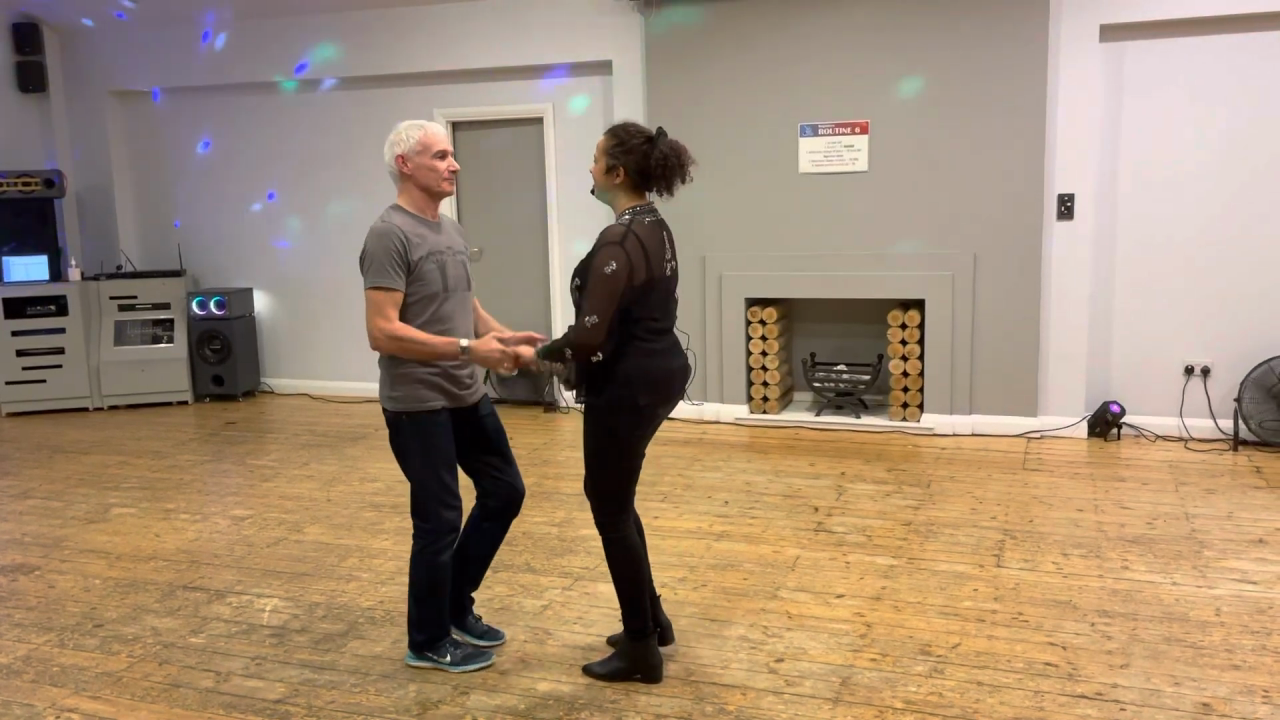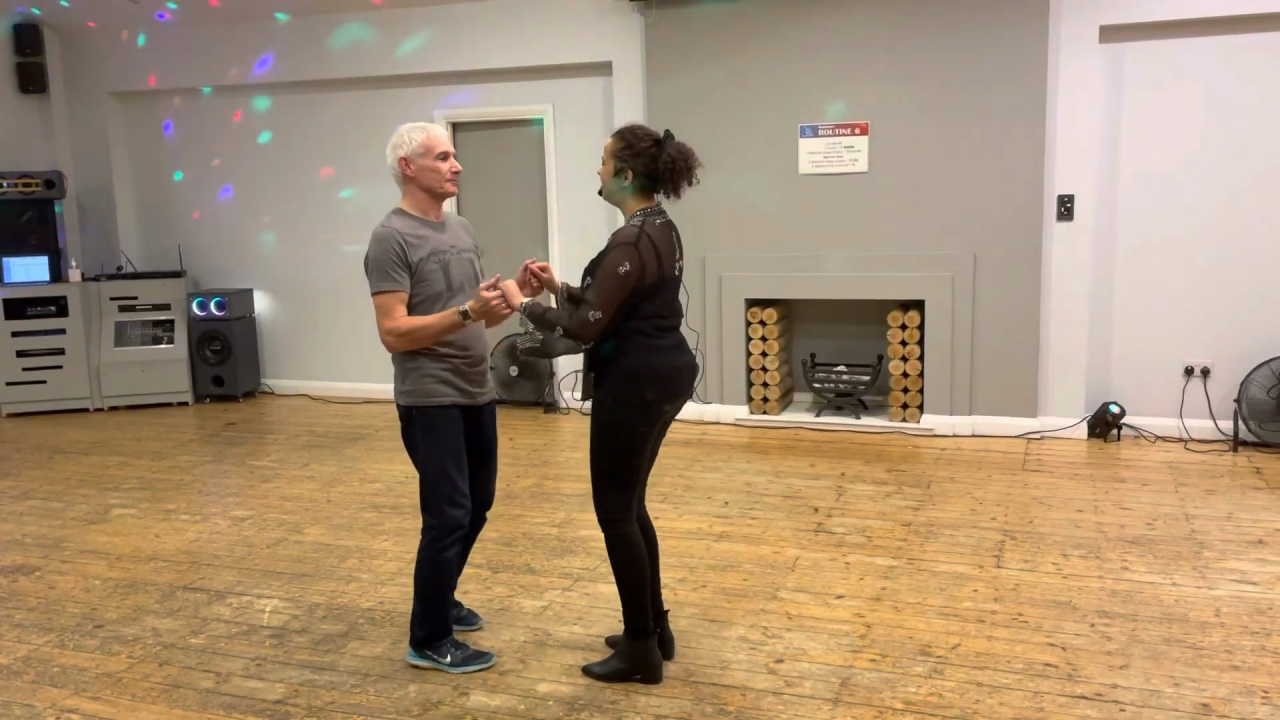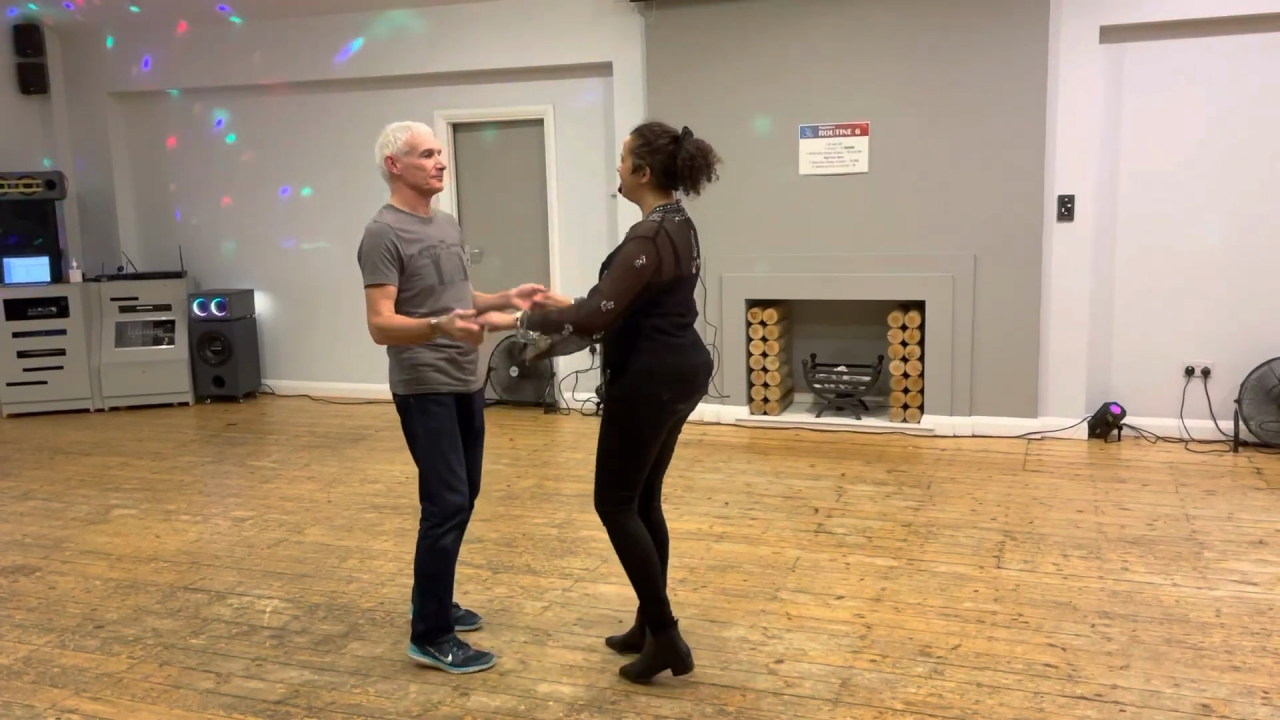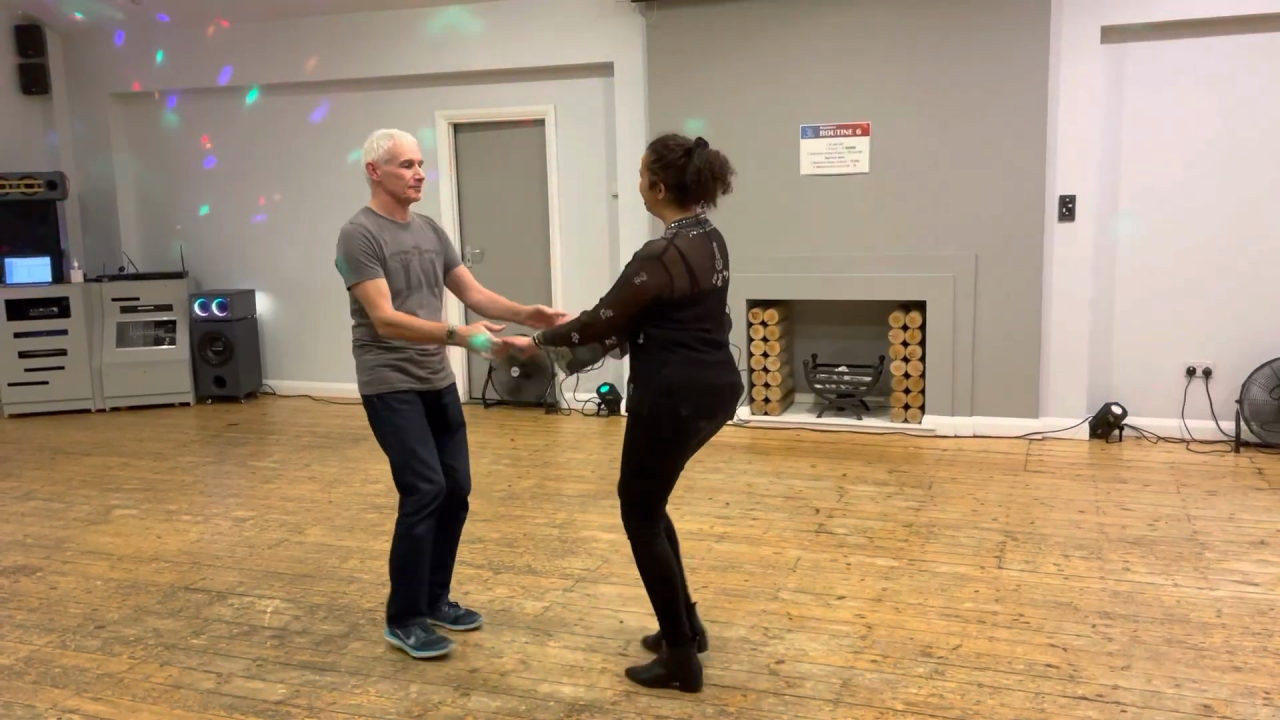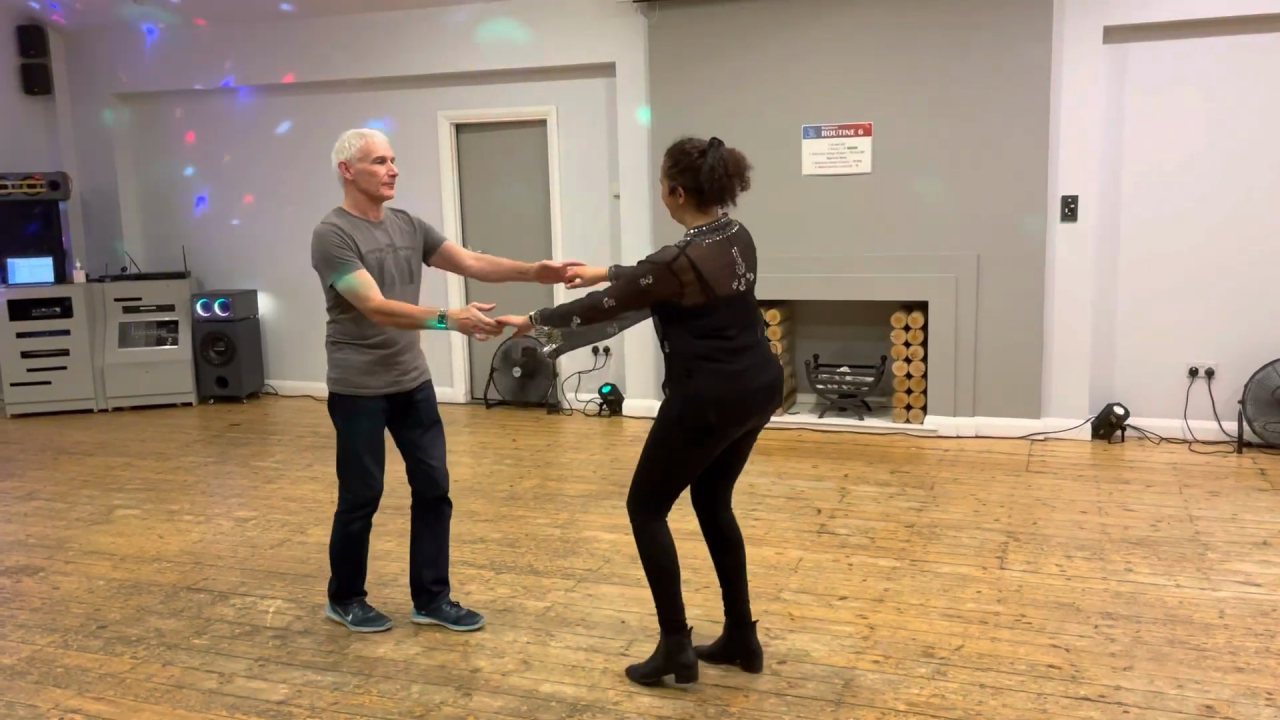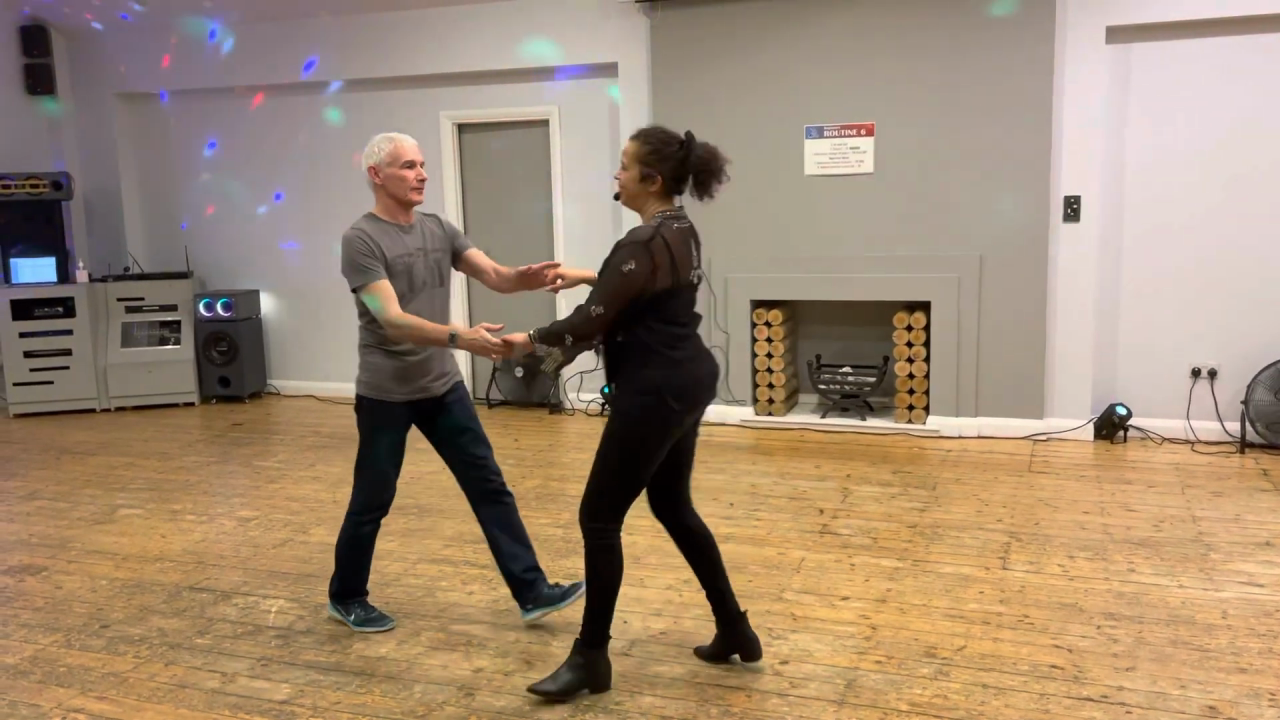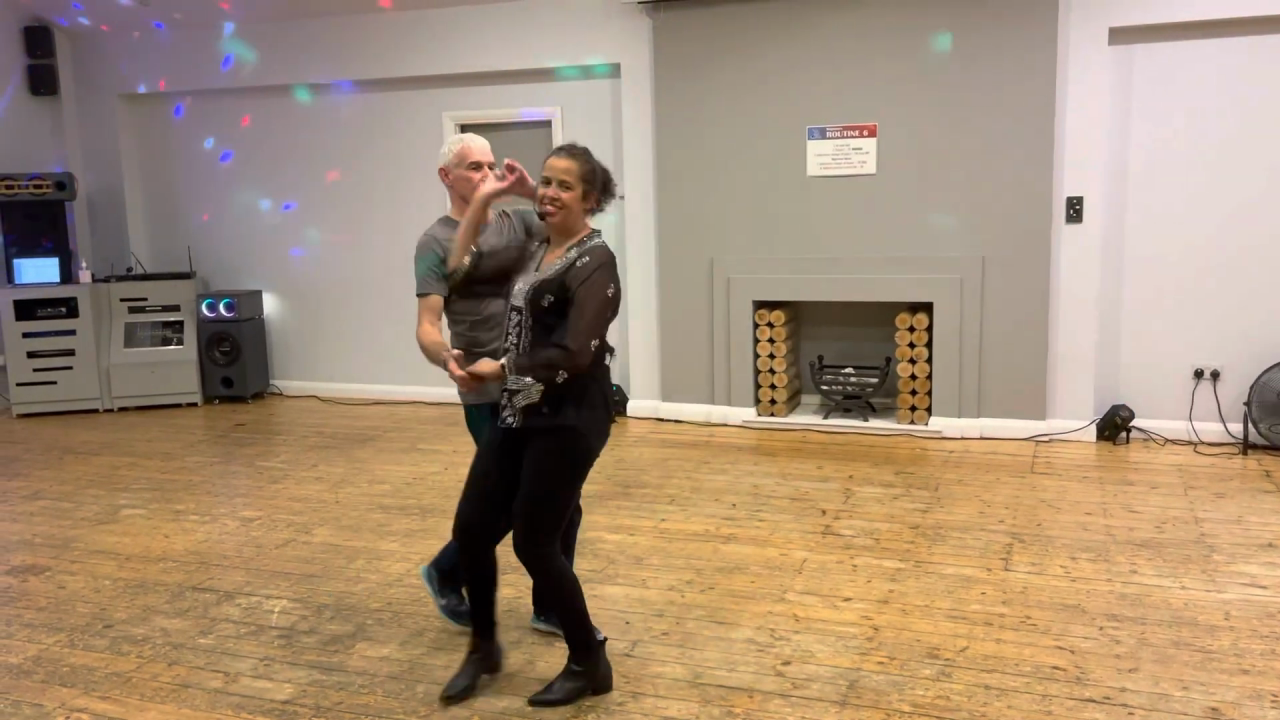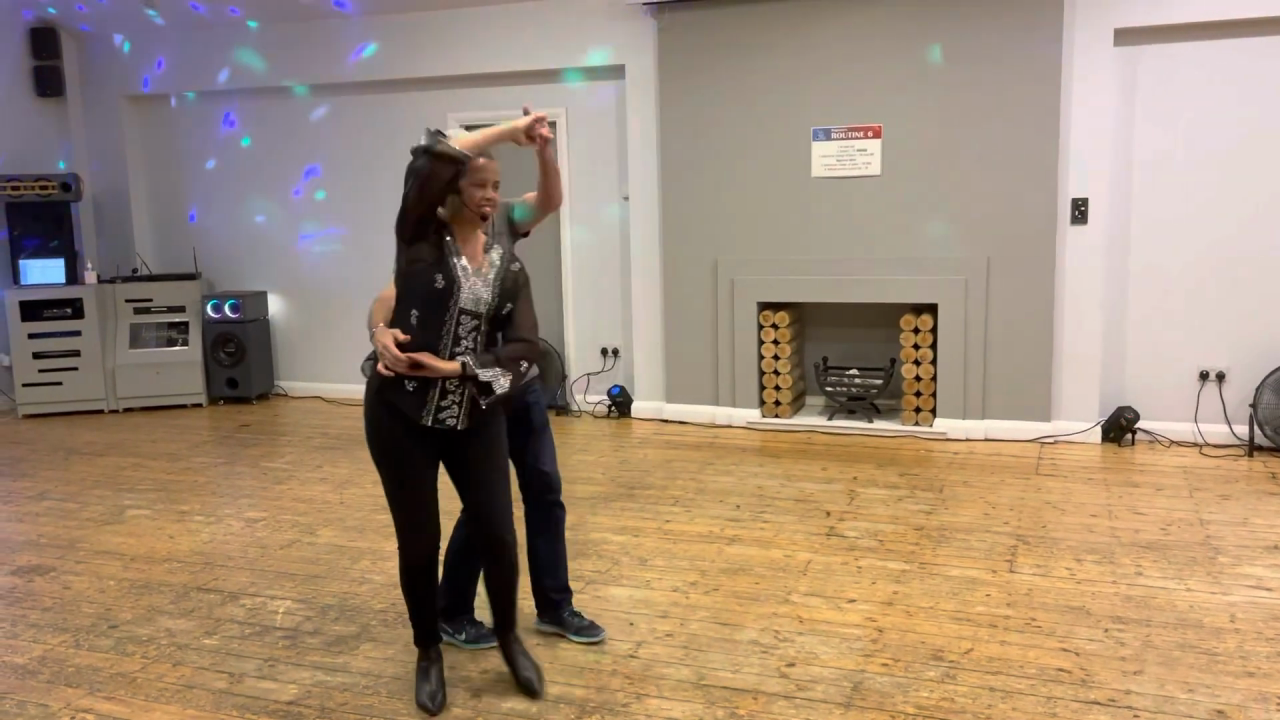
dt=0.4s
person 1, frame 1
left shoulder: (618, 240)
right shoulder: (655, 228)
left elbow: (593, 334)
left wrist: (540, 353)
right wrist: (562, 345)
left hip: (628, 384)
right hip: (660, 371)
left knee: (611, 510)
right knee: (607, 494)
left ankle: (640, 648)
right ankle: (650, 618)
person 1, frame 2
left shoulder: (632, 239)
right shoulder: (661, 228)
left elbow: (589, 326)
left wrist: (525, 304)
right wrist: (560, 287)
left hip: (634, 384)
right hip: (663, 374)
left knee: (615, 511)
right knee: (628, 504)
left ankle: (640, 650)
right ankle: (654, 627)
person 1, frame 3
left shoulder: (648, 236)
right shoulder: (678, 225)
left elbow: (599, 316)
left wrist: (520, 318)
right wrist: (567, 303)
left hip: (650, 380)
right hip: (680, 371)
left knee: (615, 504)
right knee: (641, 499)
left ankle: (665, 640)
right ankle: (649, 626)
person 1, frame 4
left shoulder: (662, 254)
right shoulder: (709, 239)
left elbow: (605, 324)
left wrist: (536, 341)
right wrist: (582, 320)
left hip: (674, 396)
right hip: (716, 385)
left knee: (640, 517)
right knee: (642, 496)
left ankle: (679, 655)
right ankle: (681, 623)
person 1, frame 5
left shoulder: (680, 259)
right shoulder: (737, 237)
left elbow: (605, 307)
left wrist: (531, 320)
right wrist: (604, 271)
left hip: (707, 399)
right hip: (758, 386)
left knee: (646, 506)
right knee: (712, 503)
left ankle: (676, 648)
right ankle: (741, 637)
person 1, frame 6
left shoulder: (645, 241)
right shoulder: (677, 231)
left elbow: (591, 322)
left wrist: (530, 338)
right wrist: (587, 277)
left hip: (656, 391)
right hip: (683, 380)
left knee: (598, 516)
right knee: (671, 506)
left ankle: (590, 658)
right ankle: (735, 631)
person 1, frame 7
left shoulder: (596, 262)
right shoulder: (531, 249)
left elbow: (574, 353)
right elbow: (458, 275)
left wrist: (499, 368)
right wrist: (482, 205)
left hip: (569, 419)
right hip: (516, 415)
left knee: (533, 542)
right knee: (471, 533)
left ankle: (588, 663)
right ankle: (483, 648)
person 1, frame 8
left shoulder: (508, 265)
right shoulder: (419, 230)
left elbow: (522, 347)
right elbow: (429, 160)
left wrist: (456, 368)
right wrist: (510, 130)
left hip: (476, 413)
right hip: (402, 409)
left knee: (497, 536)
right knee: (419, 540)
left ankle: (509, 637)
right ankle: (429, 657)
person 2, frame 1
left shoulder: (451, 230)
right shoulder: (389, 235)
right elbow: (382, 332)
left wrist: (506, 336)
right wrist: (468, 348)
left hip: (468, 396)
right hip: (418, 404)
left knee: (506, 492)
right knee: (439, 519)
left ankle: (456, 604)
right ankle: (429, 643)
person 2, frame 2
left shoulder: (461, 230)
right shoulder: (392, 239)
right elbow: (394, 334)
left wrist: (515, 292)
right wrist: (466, 310)
left hip: (477, 393)
right hip: (429, 399)
left knee: (476, 506)
right knee: (449, 514)
left ankle: (436, 597)
right ankle: (429, 640)
person 2, frame 3
left shoulder: (448, 224)
right shoulder: (384, 233)
right elbow: (381, 325)
left wrist: (506, 300)
right wrist: (440, 327)
left hip: (466, 383)
right hip: (425, 388)
left knee: (464, 496)
right knee: (447, 501)
left ankle: (431, 601)
right ankle: (432, 637)
person 2, frame 4
left shoulder: (430, 231)
right shoulder: (358, 235)
left elbow: (473, 292)
right elbow: (385, 319)
left wrist: (528, 314)
right wrist: (461, 336)
left hip: (437, 381)
right hip: (390, 386)
left knee: (454, 491)
right knee: (425, 491)
left ankle: (431, 598)
right ankle: (405, 617)
person 2, frame 5
left shoulder: (409, 226)
right shoulder: (332, 235)
left elbow: (471, 263)
right elbow: (376, 309)
left wrist: (535, 270)
right wrist: (450, 319)
left hip: (411, 380)
right hip: (357, 388)
left knee: (433, 487)
right knee: (362, 495)
left ankle: (430, 598)
right ankle: (344, 598)
person 2, frame 6
left shoulder: (439, 229)
right shoulder: (361, 241)
left elbow: (494, 277)
right elbow: (391, 319)
left wrist: (527, 279)
right wrist: (461, 335)
left hip: (441, 386)
right hip: (386, 393)
left knee: (486, 482)
right knee: (374, 496)
left ankle: (531, 590)
right ankle: (346, 597)
person 2, frame 7
left shoulder: (515, 221)
right shoulder: (437, 245)
right elbow: (428, 323)
left wrist: (531, 191)
right wrist: (442, 357)
right hip: (489, 394)
left ankle: (551, 606)
right ankle: (446, 573)
person 2, frame 8
left shoulder: (499, 215)
left elbow: (548, 204)
right elbow: (388, 297)
left wrist: (543, 153)
right wrist: (381, 331)
left hip: (521, 380)
left knee: (546, 490)
left ankle: (555, 607)
right ankle: (452, 614)
